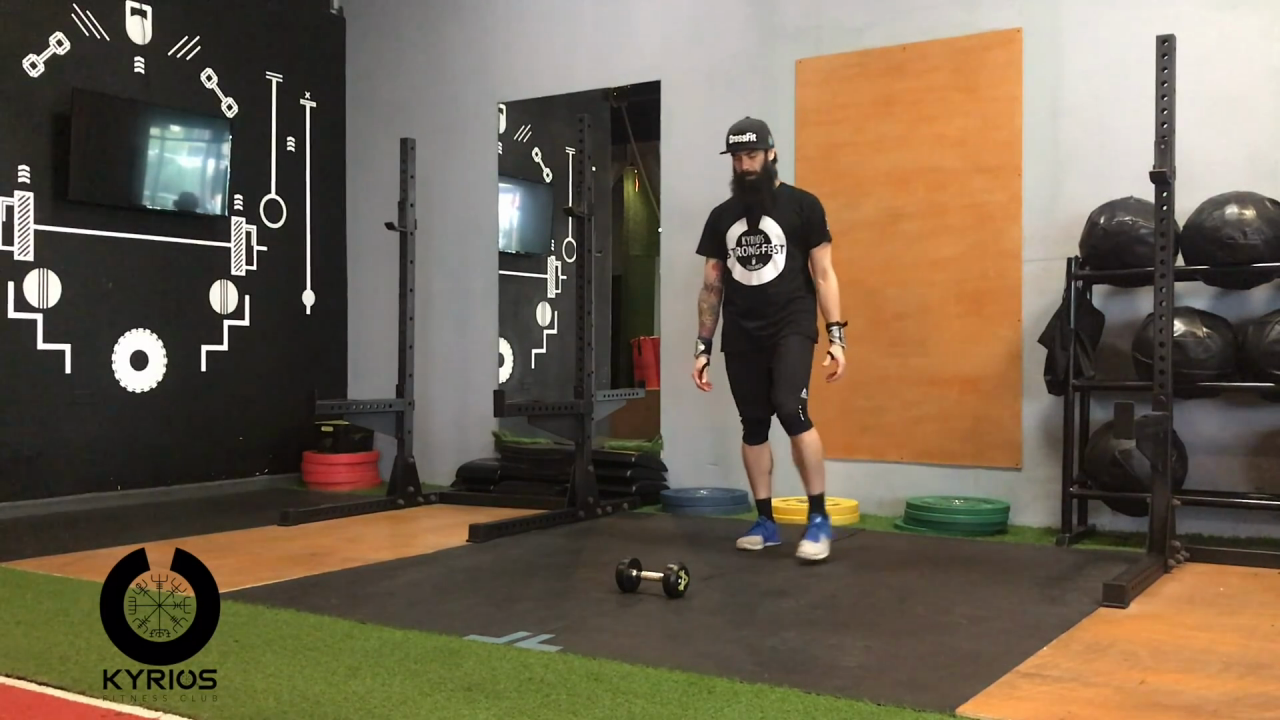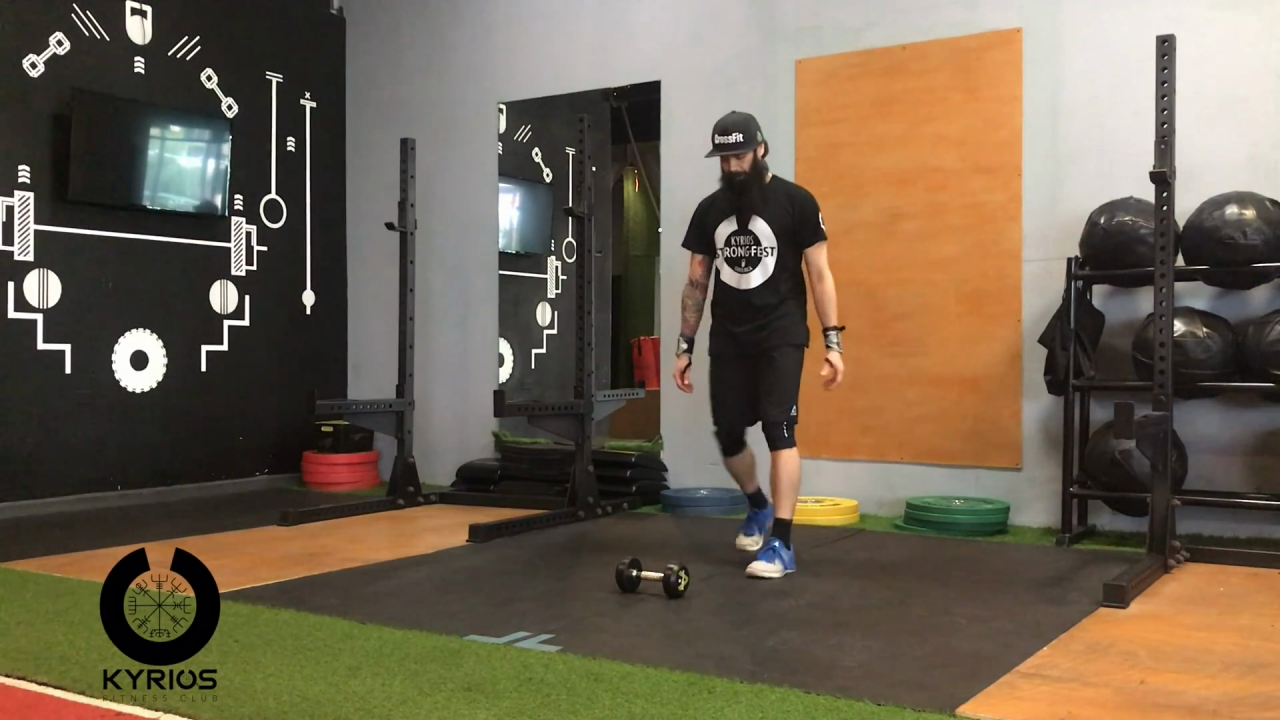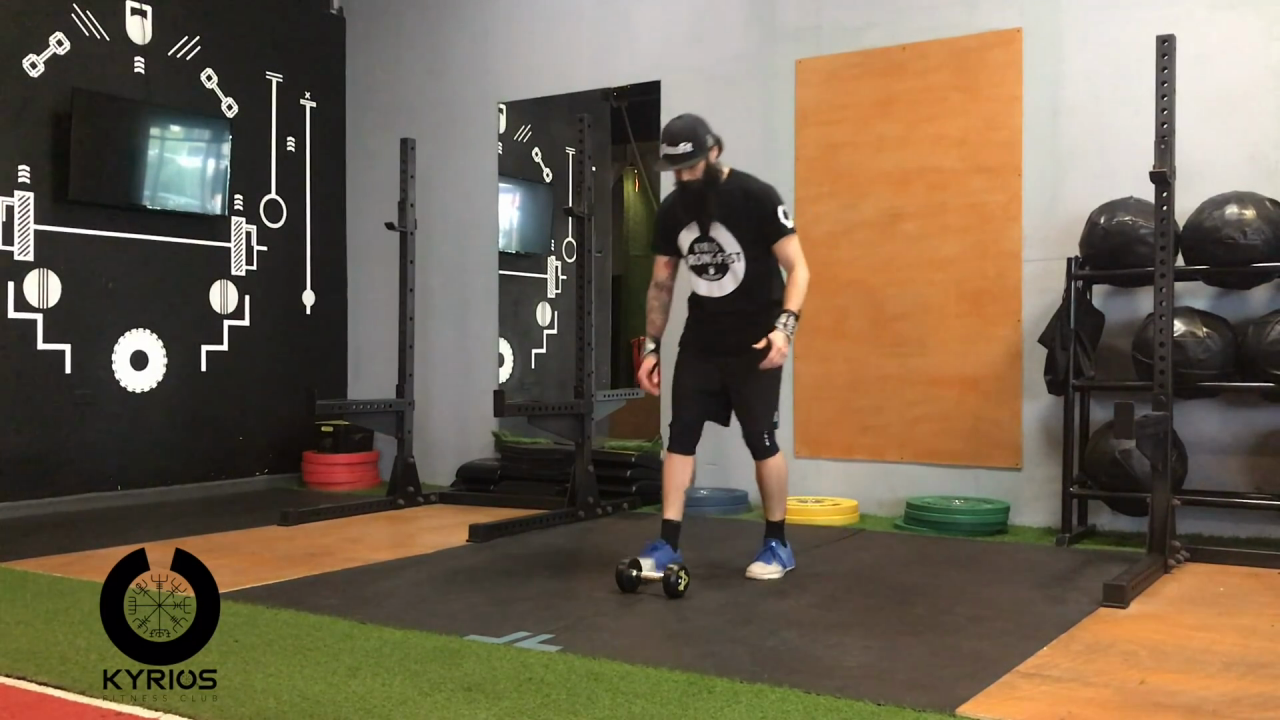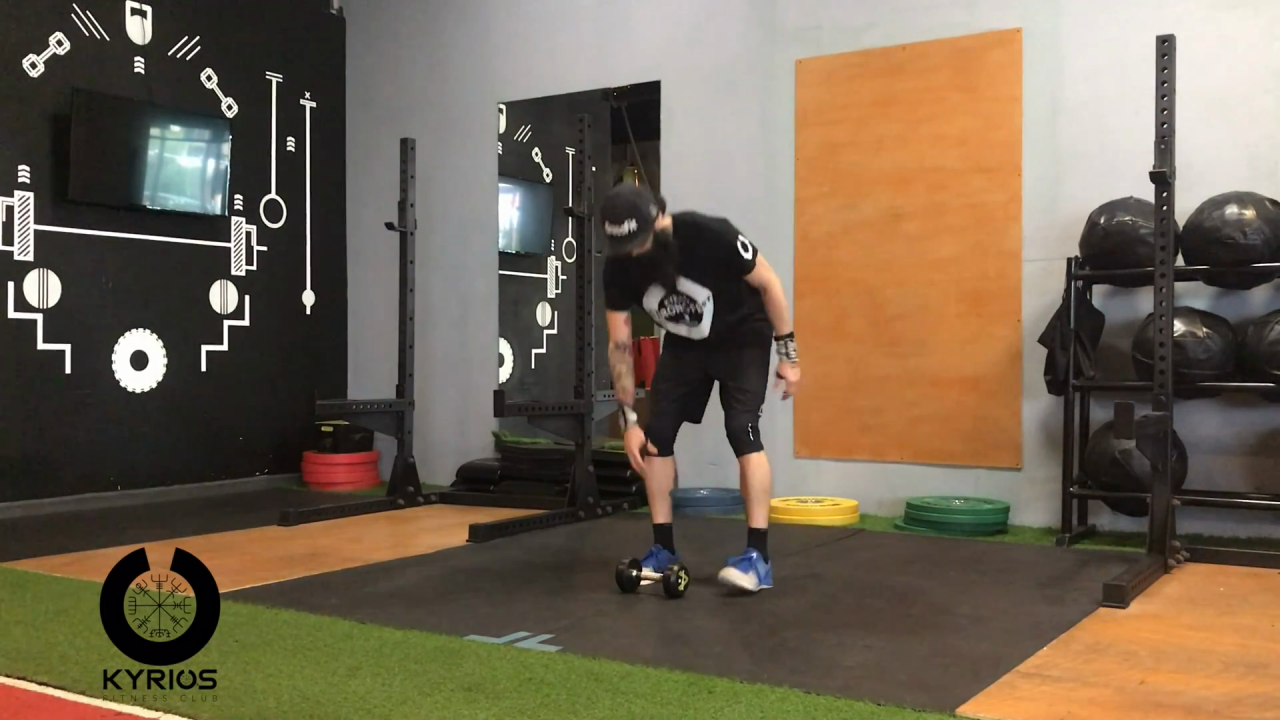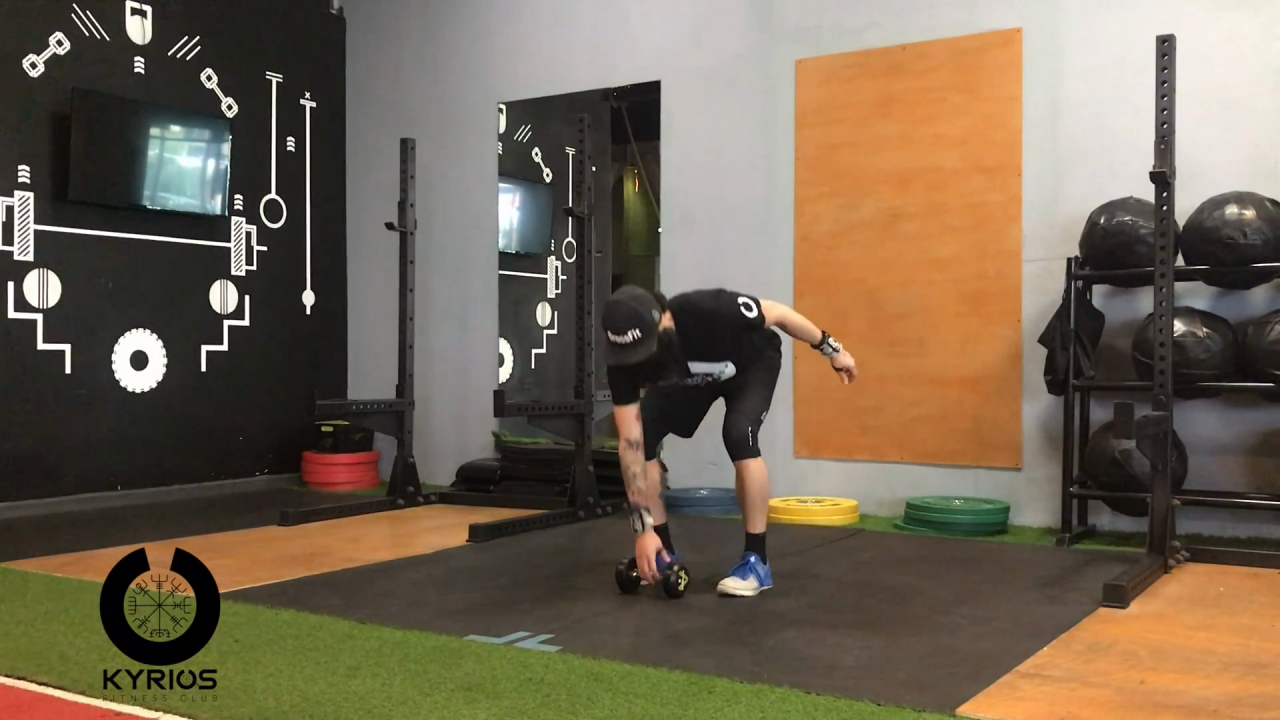
dt=0.4s
person 1, frame 1
left shoulder: (802, 205)
right shoulder: (722, 216)
left elbow: (823, 274)
right elbow: (712, 286)
left wrist: (835, 334)
right wrist: (703, 347)
left hip: (791, 329)
right hip: (741, 337)
left knee: (793, 413)
right knee: (754, 427)
left ankle: (819, 517)
right ankle: (766, 521)
person 1, frame 2
left shoulder: (795, 202)
right shoulder: (710, 209)
left elbow: (820, 275)
right elbow: (697, 282)
left wrist: (833, 341)
right wrist: (685, 346)
left hip: (779, 336)
right hip: (727, 339)
left knee: (778, 431)
right knee: (728, 434)
left ankle: (781, 543)
right ankle: (758, 506)
person 1, frame 3
left shoulder: (755, 197)
right shoulder: (671, 209)
left elbow: (797, 268)
right elbow: (661, 283)
left wrist: (784, 326)
right wrist: (650, 347)
left hip: (754, 337)
right hip: (701, 337)
left knee: (759, 437)
right knee: (681, 434)
left ankle: (776, 543)
right ankle: (668, 545)
person 1, frame 4
left shoulder: (710, 235)
right shoulder: (618, 265)
left elbow: (768, 285)
right elbow: (619, 343)
left wrist: (787, 354)
right wrist: (629, 418)
left hip: (742, 338)
right hip: (684, 344)
left knee: (742, 431)
right knee: (655, 436)
left ankle: (757, 556)
right ankle: (663, 551)
person 1, frame 5
left shoulder: (710, 312)
right shoulder: (625, 361)
left elbow: (778, 313)
right elbow: (631, 443)
left wrist: (831, 349)
right wrist: (643, 528)
left hip: (751, 364)
right hip: (690, 377)
left knee: (739, 434)
right knee: (641, 436)
left ankle: (756, 560)
right ankle: (664, 552)
